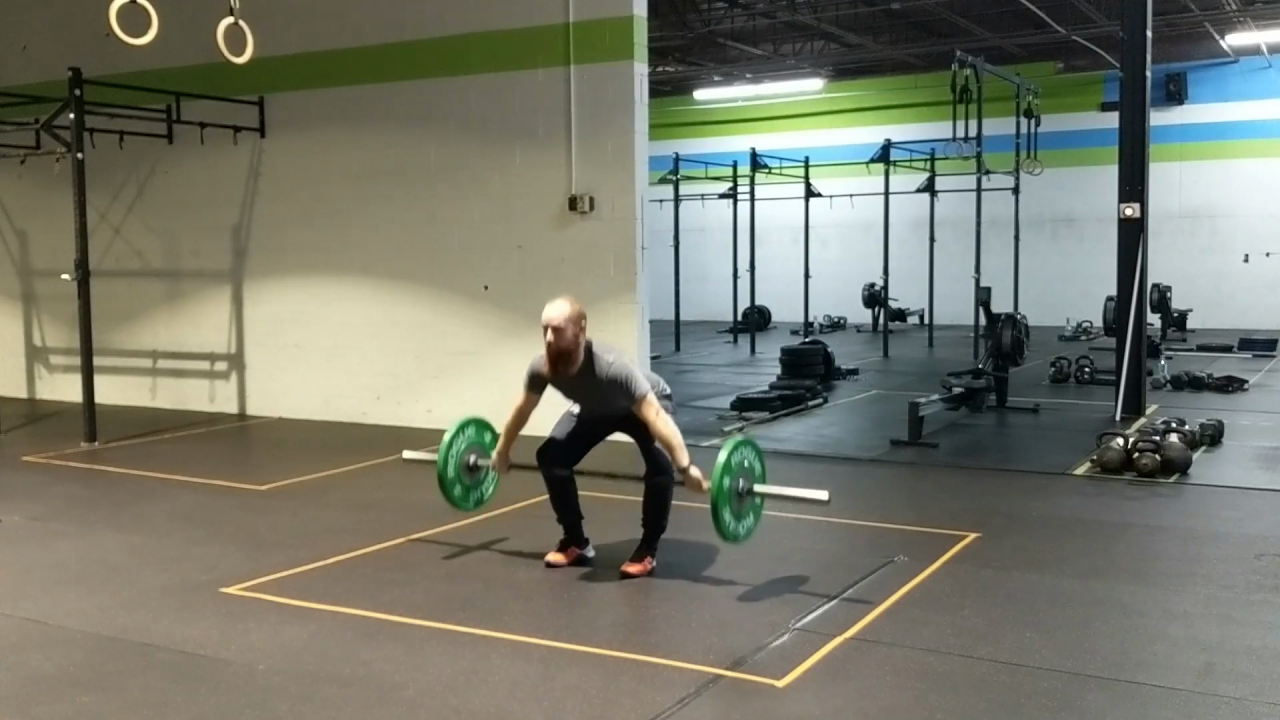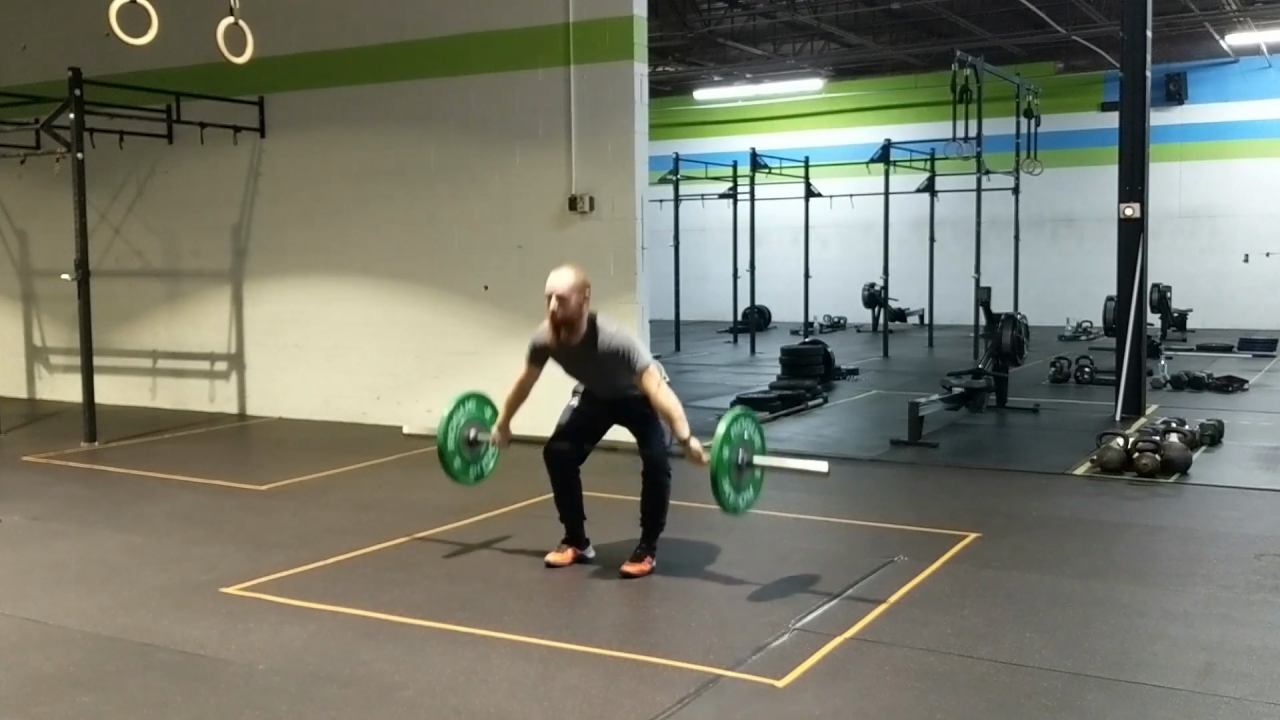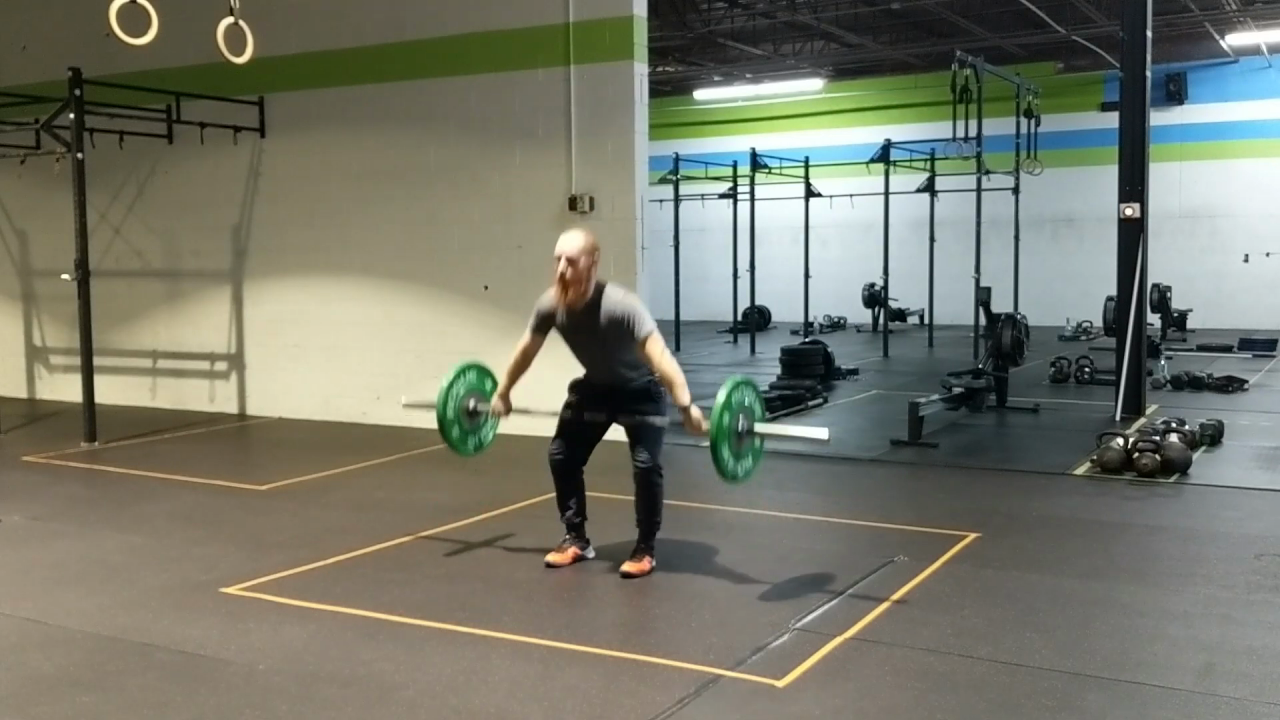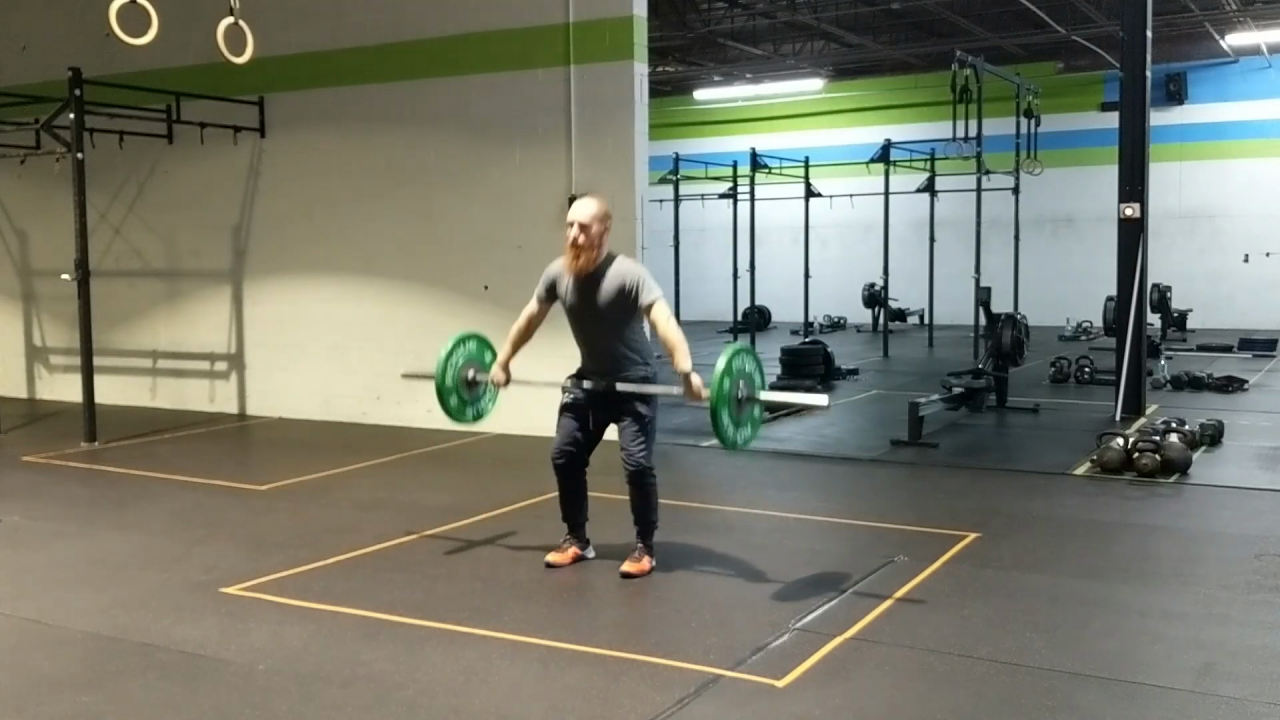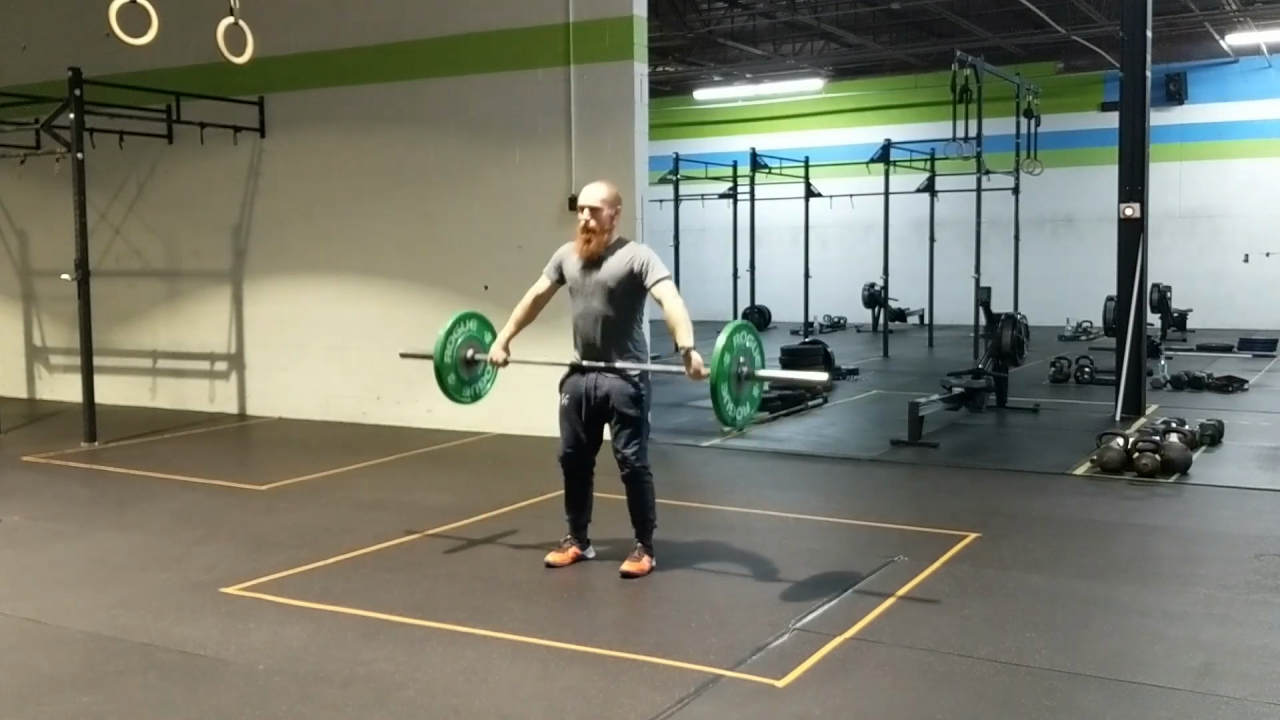
dt=0.1s
person 1, frame 1
left shoulder: (612, 366)
right shoulder: (541, 366)
left elbow: (656, 417)
right elbow: (521, 409)
left wrist: (686, 466)
right wrist: (501, 451)
left hip: (649, 403)
right hip: (595, 408)
left knee: (659, 465)
right knee: (550, 457)
left ankle: (647, 550)
right ankle: (576, 543)
person 1, frame 2
left shoulder: (614, 338)
right shoulder: (545, 336)
left elbow: (658, 389)
right elbow: (524, 381)
left wrist: (686, 439)
right wrist: (502, 424)
left hip: (639, 397)
right hip: (595, 396)
left knee: (655, 464)
right knee: (557, 456)
left ankle: (646, 551)
right ankle: (575, 541)
person 1, frame 3
left shoulder: (620, 305)
right shoulder: (550, 304)
left elbow: (660, 355)
right elbow: (526, 350)
left wrist: (686, 407)
right wrist: (502, 392)
left hip: (639, 387)
right hip: (594, 387)
left knee: (646, 463)
right knee: (562, 456)
left ankle: (645, 550)
right ankle: (576, 540)
person 1, frame 4
left shoulder: (628, 273)
right shoulder: (558, 271)
left elbow: (664, 322)
right elbow: (530, 317)
left wrist: (686, 374)
right wrist: (502, 361)
left hip: (634, 382)
right hip: (589, 380)
left knee: (637, 462)
right knee: (565, 458)
left ankle: (645, 549)
right ankle: (577, 541)
person 1, frame 5
left shoulder: (636, 256)
right shoulder: (567, 255)
left elbow: (670, 298)
right elbow: (536, 296)
left wrist: (687, 349)
right wrist: (503, 339)
left hip: (625, 377)
right hip: (580, 375)
left knee: (632, 462)
right knee: (573, 459)
left ankle: (645, 548)
right ankle: (577, 540)
